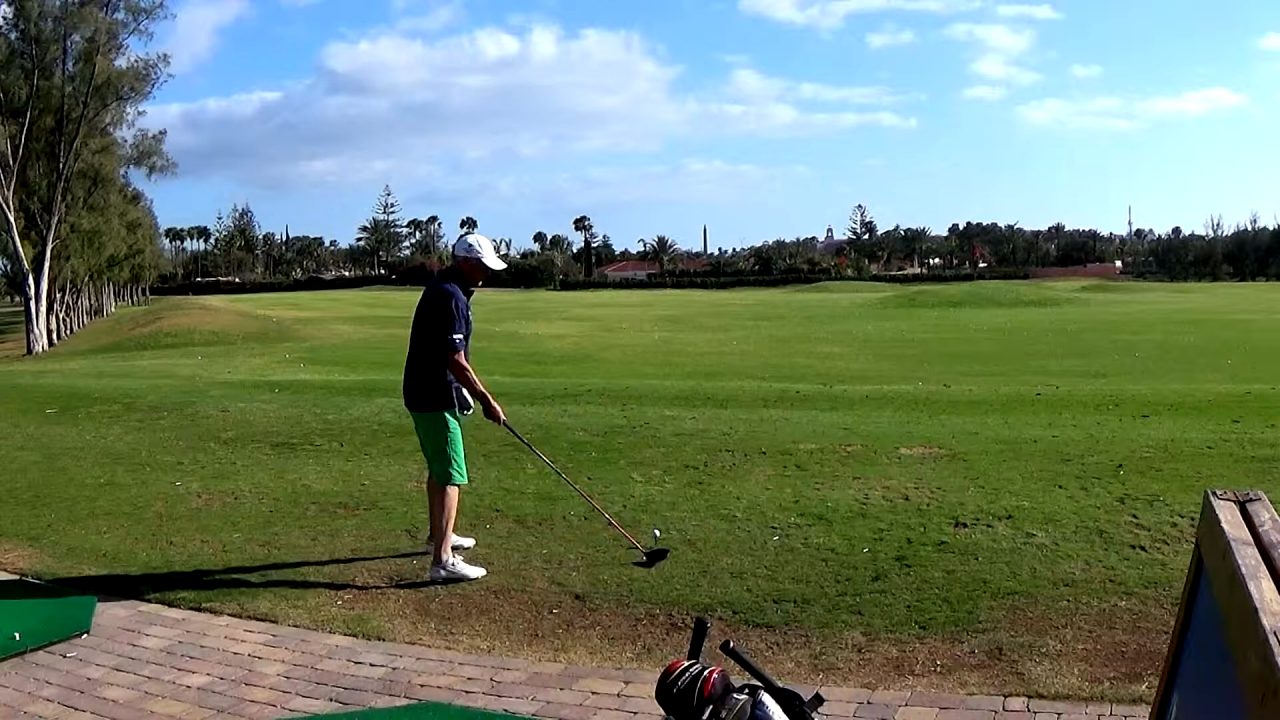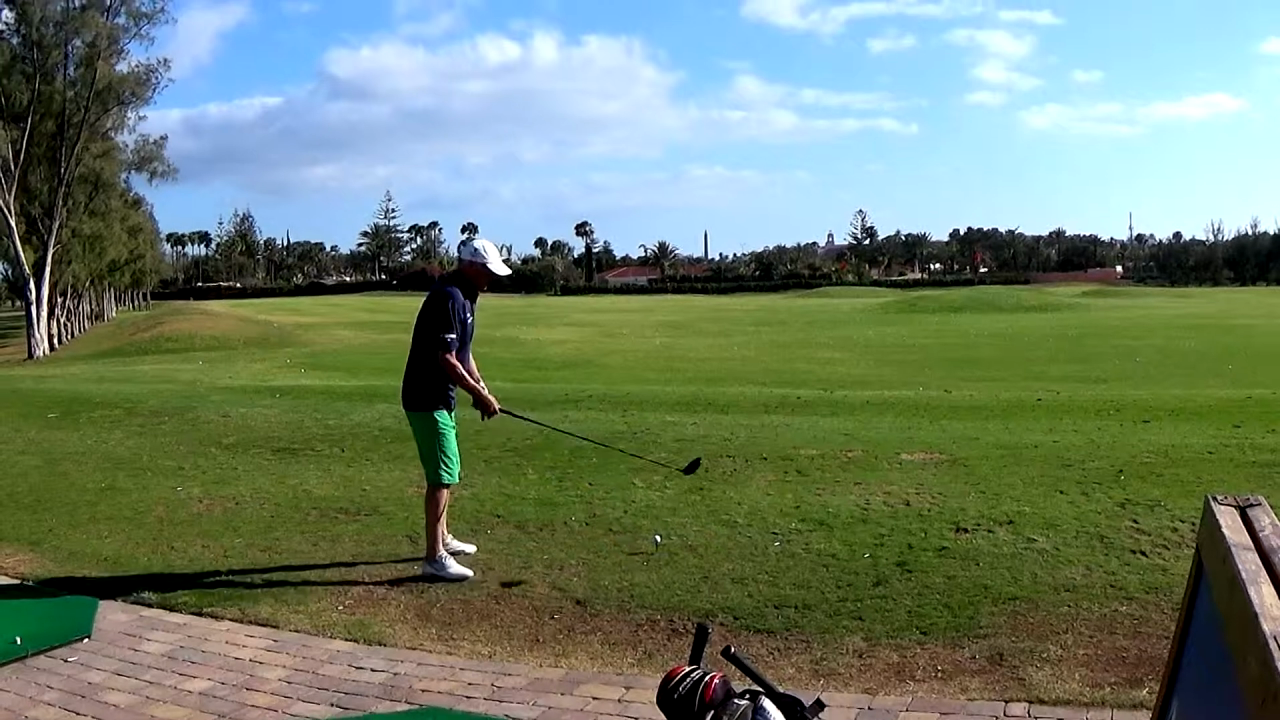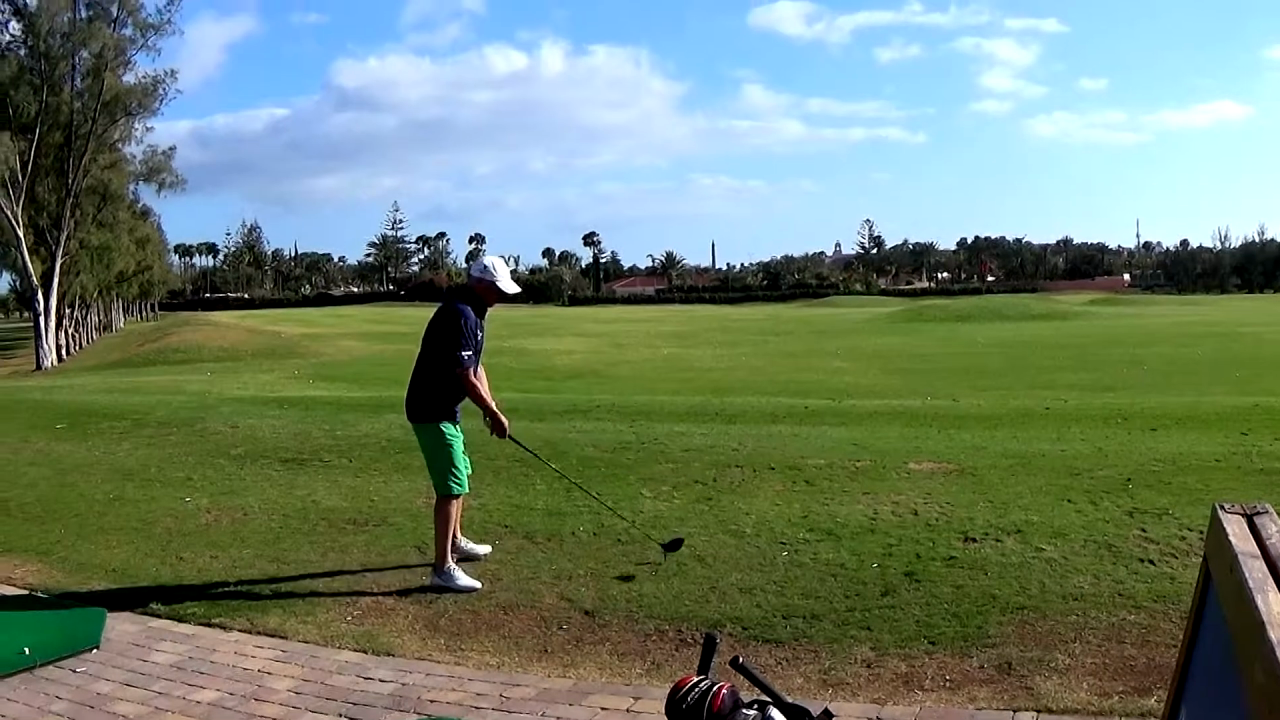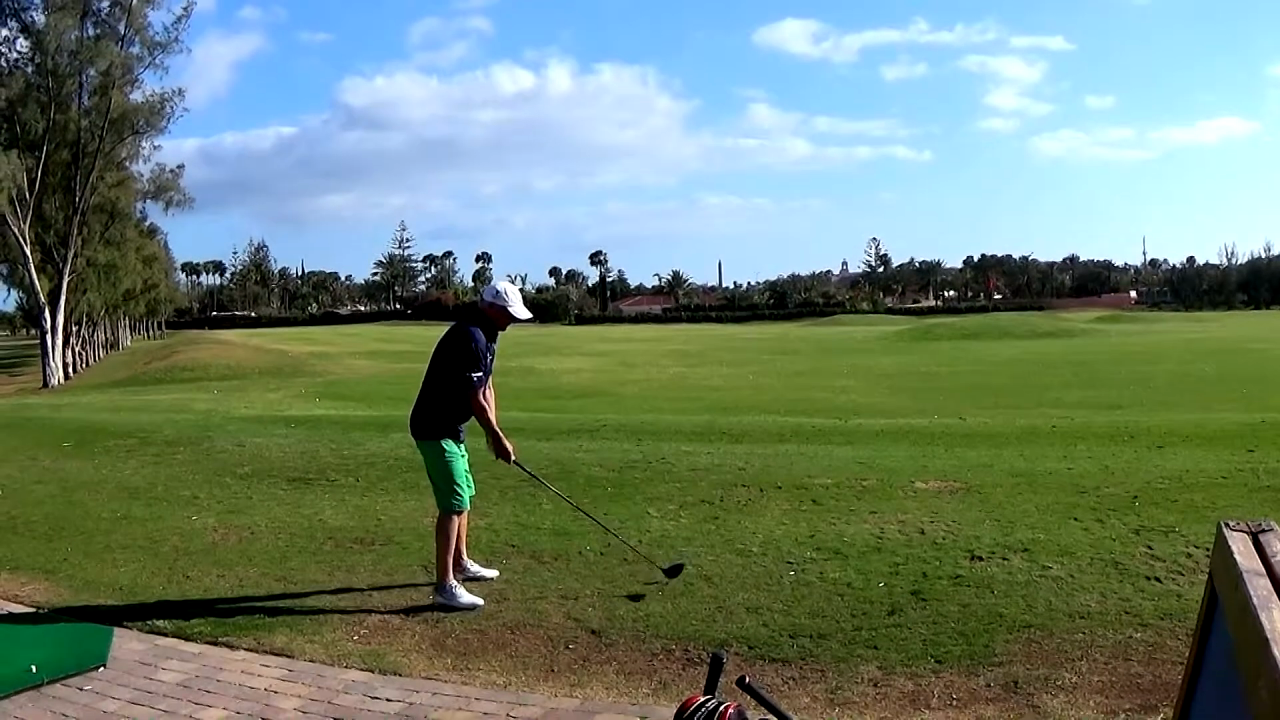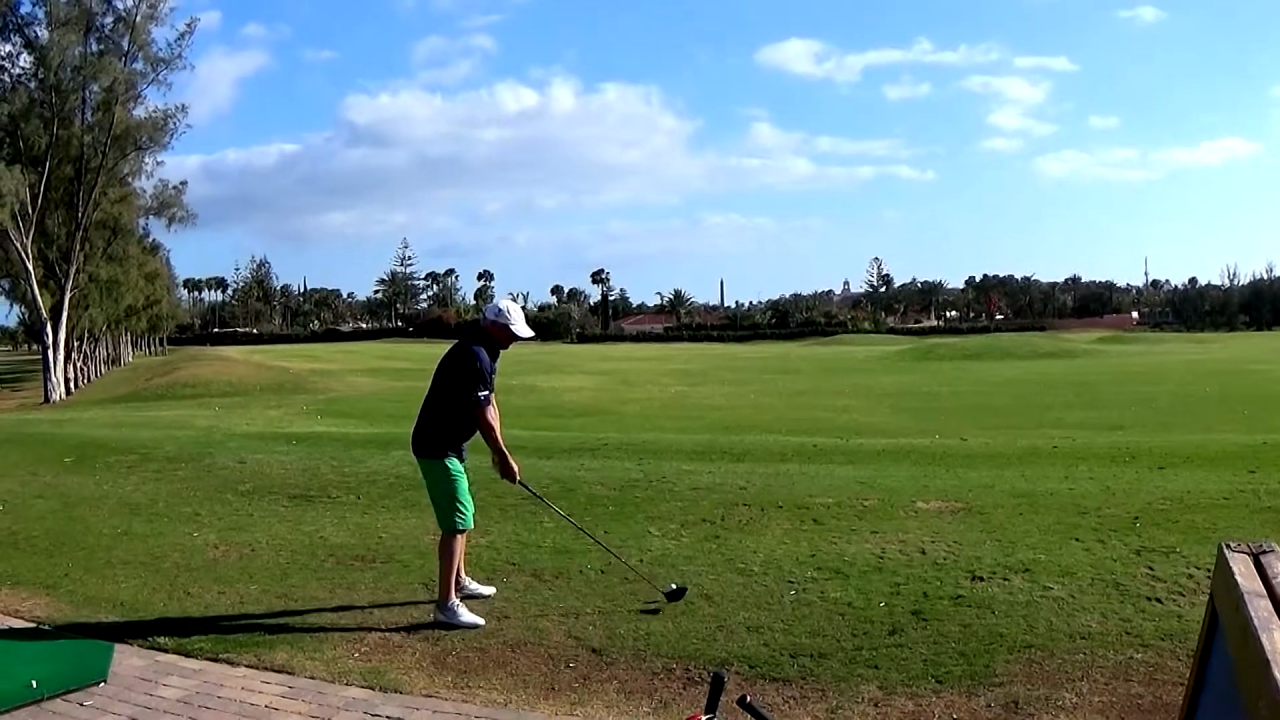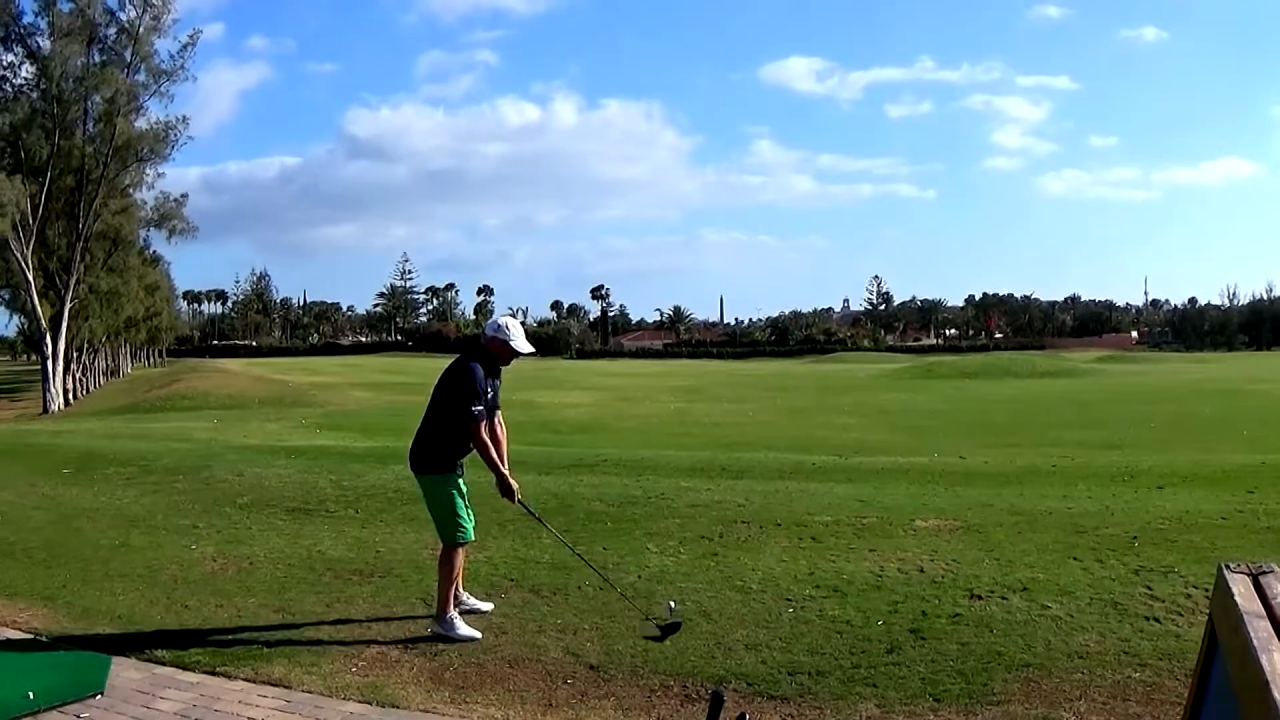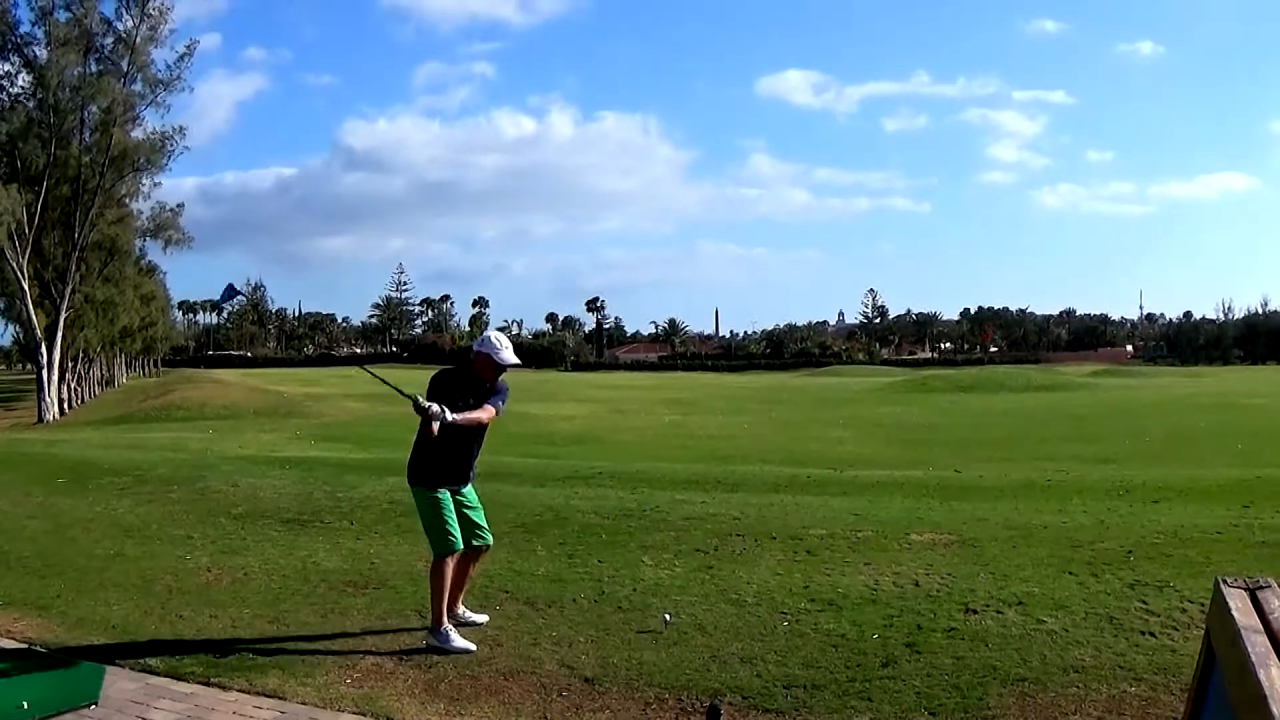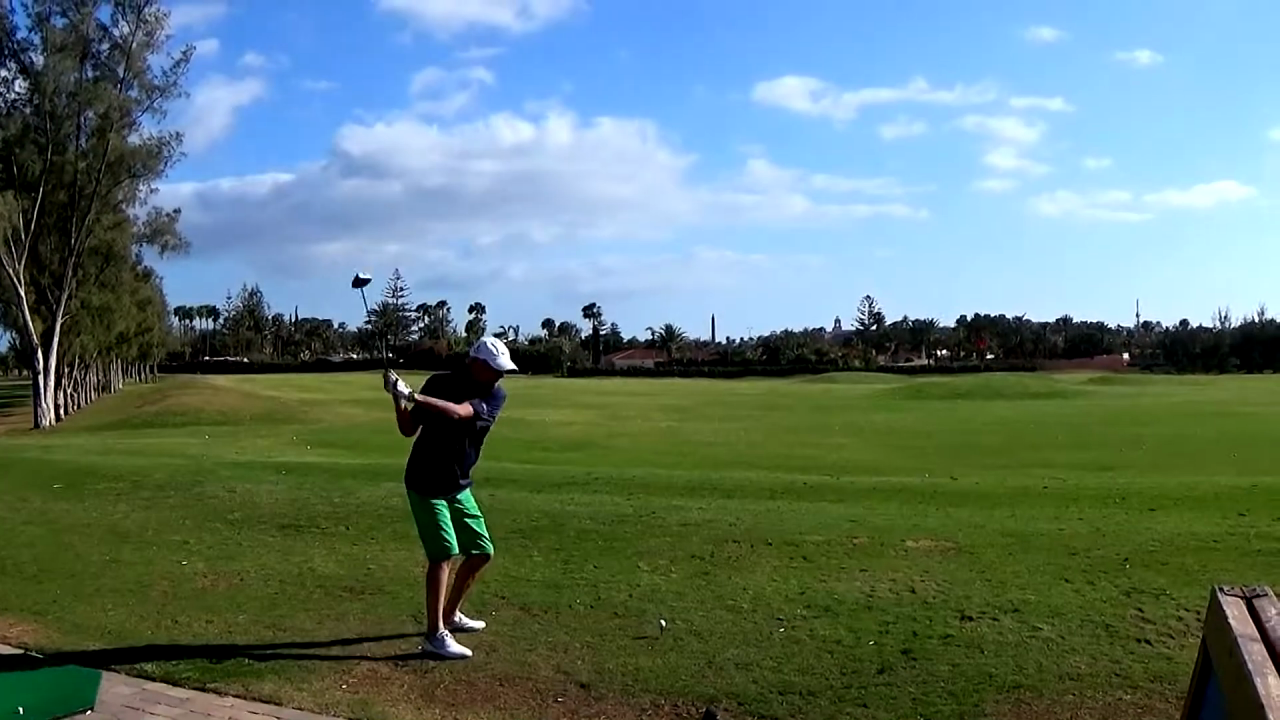
dt=0.4s
person 1, frame 1
left shoulder: (443, 288)
right shoulder: (451, 297)
right elbow: (456, 361)
left wrist: (461, 390)
right wrist: (487, 400)
left hip: (422, 392)
right hip: (434, 397)
left knee: (439, 468)
right knee: (451, 475)
left ankle: (439, 536)
right ankle: (443, 559)
person 1, frame 2
left shoulder: (462, 295)
right shoulder: (449, 298)
right elbow: (447, 360)
left wrist: (480, 385)
right wrist: (480, 395)
left hip: (437, 396)
right hip: (428, 399)
left knee: (446, 472)
right knee: (442, 476)
left ankle: (442, 538)
right ankle: (434, 557)
person 1, frame 3
left shoulder: (471, 311)
right shoulder: (460, 315)
left elbow: (475, 367)
right elbow: (466, 378)
left wrist: (491, 408)
right wrist: (493, 413)
left hip: (443, 406)
right hip: (432, 410)
left knee: (458, 477)
right knee: (452, 486)
left ankle: (455, 541)
right ankle: (443, 568)
person 1, frame 4
left shoulder: (485, 334)
right shoulder: (470, 337)
left elbow: (486, 387)
right elbow: (476, 400)
left wrist: (495, 434)
right wrist: (498, 439)
left hip: (449, 426)
right hip: (435, 428)
left knee: (463, 496)
right knee: (454, 503)
left ankle: (461, 563)
right ankle: (445, 584)
person 1, frame 5
left shoulder: (482, 351)
right shoulder: (474, 356)
left elbow: (490, 406)
right elbow: (484, 418)
left wrist: (499, 453)
right wrist: (505, 457)
left hip: (447, 443)
right hip: (437, 446)
left knee: (462, 515)
right knee: (457, 522)
left ankle: (459, 581)
right ankle: (447, 603)
person 1, frame 6
left shoulder: (491, 371)
right shoulder: (470, 372)
left elbow: (496, 423)
right elbow: (478, 435)
left wrist: (505, 469)
right wrist: (502, 477)
left hip: (448, 460)
right hip: (434, 462)
left knee: (462, 529)
right knee: (458, 535)
left ankle: (458, 596)
right ankle: (444, 616)
person 1, frame 7
left shoulder: (498, 389)
right shoulder: (444, 381)
left elbow: (484, 416)
right elbow: (430, 434)
left wrist: (451, 416)
right wrist: (429, 417)
left hip: (461, 478)
right hip: (430, 476)
left knee: (479, 542)
right knee: (450, 547)
left ankle: (455, 608)
right ankle: (439, 628)
person 1, frame 8
left shoulder: (495, 396)
right shoulder: (439, 384)
left elbow: (457, 412)
right elbow: (409, 430)
left wrist: (411, 395)
right wrist: (399, 399)
left hip: (459, 485)
right hip: (426, 484)
left knee: (481, 551)
right knee: (444, 554)
left ankle: (450, 614)
right ankle: (435, 634)
